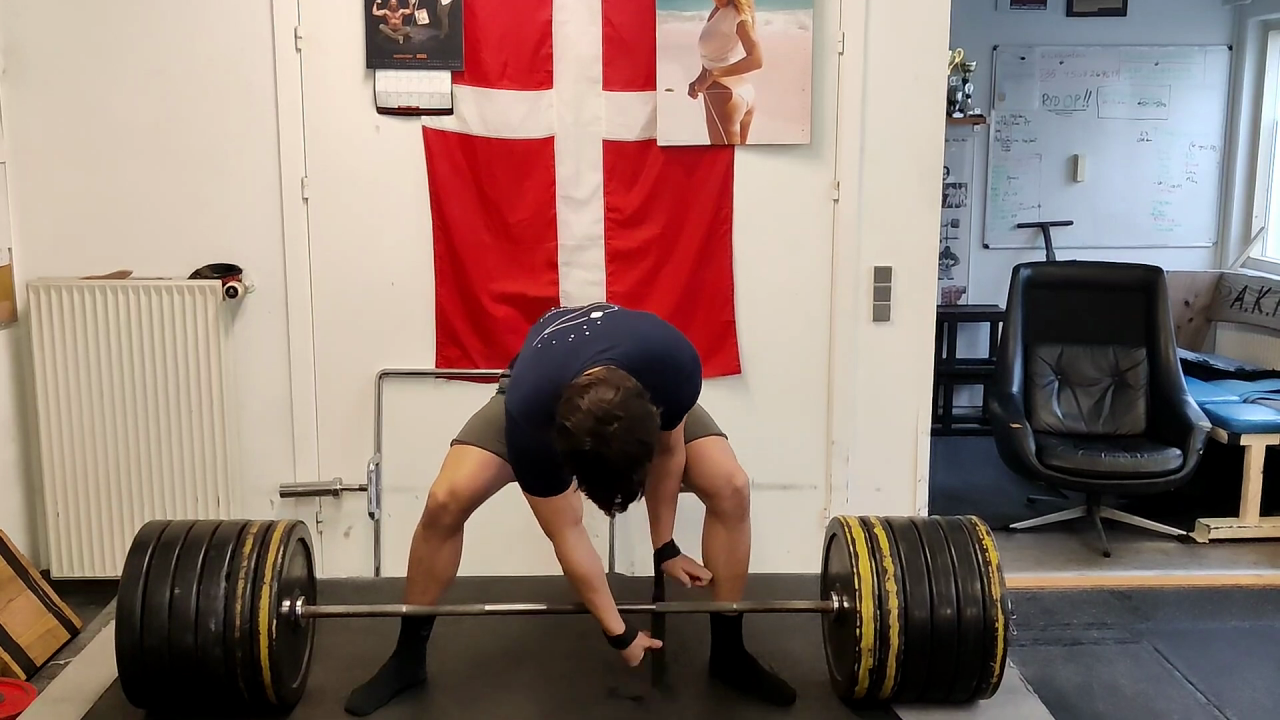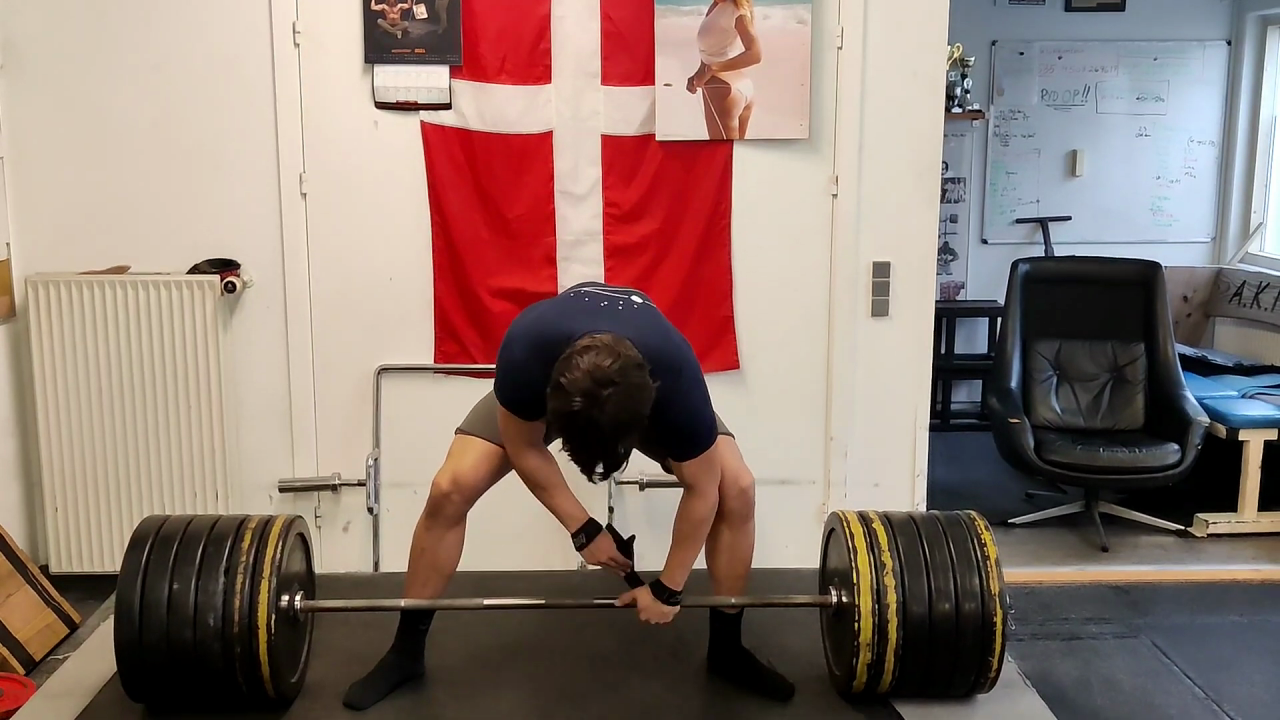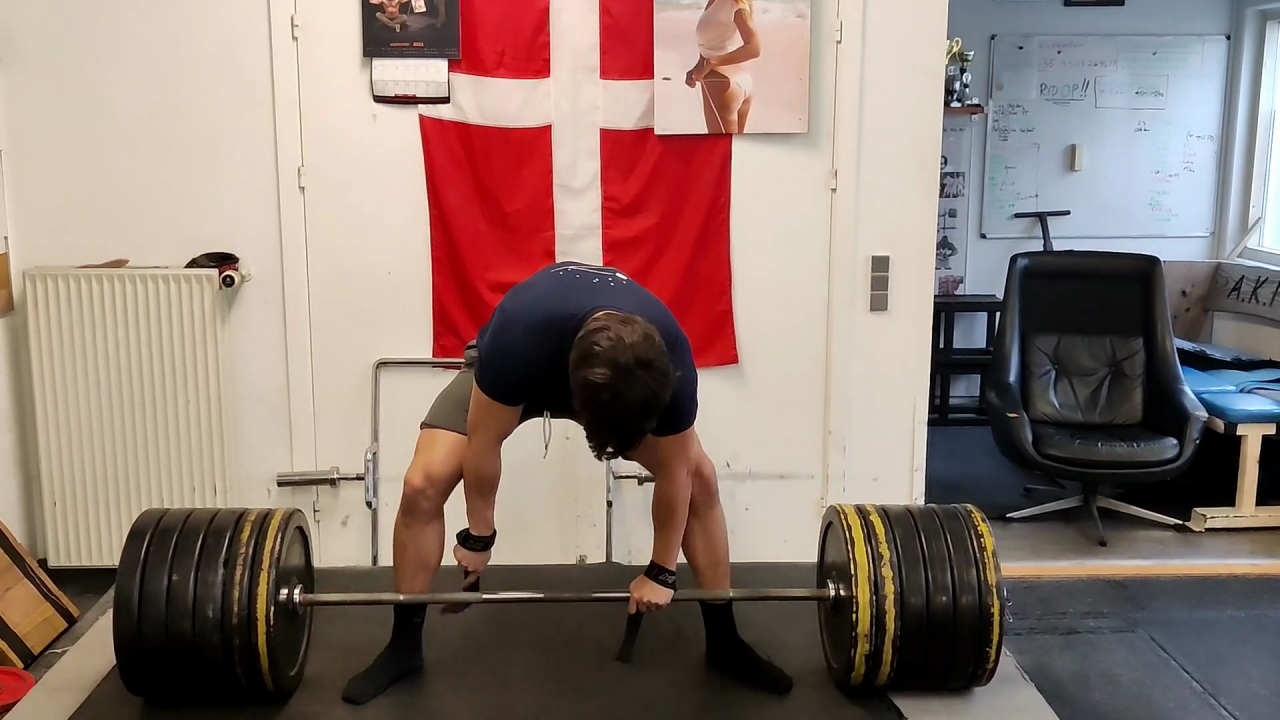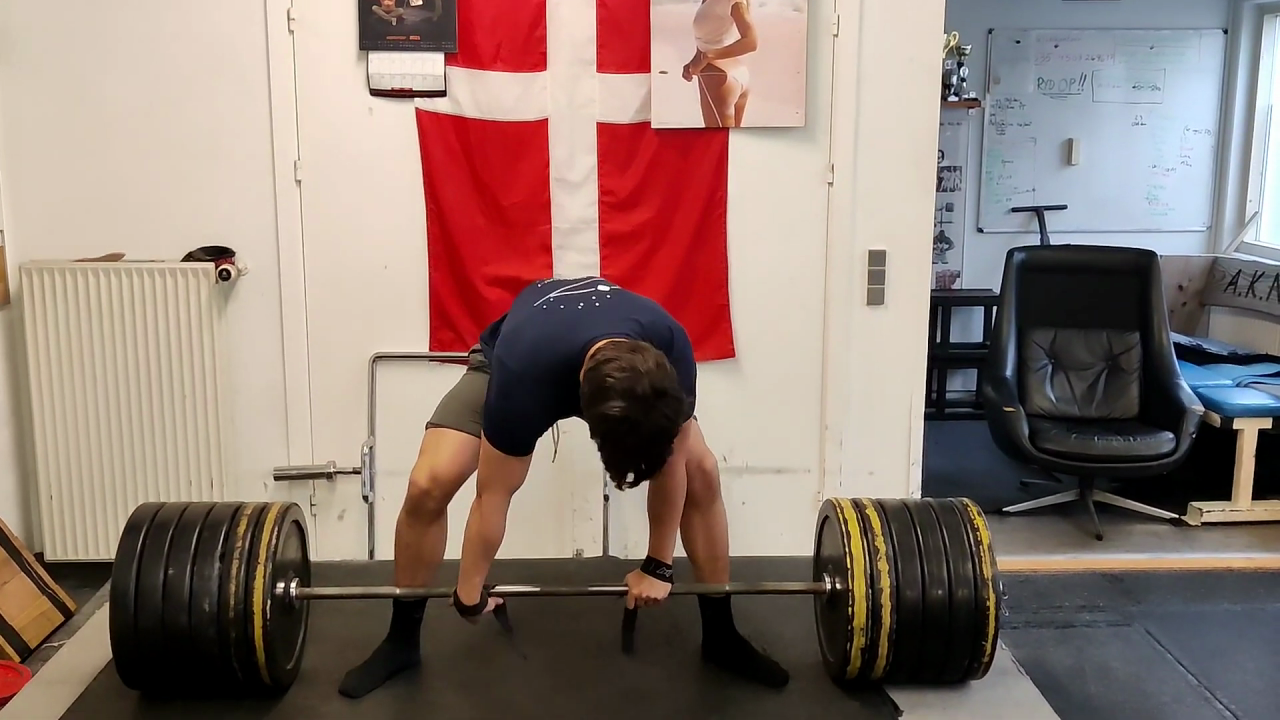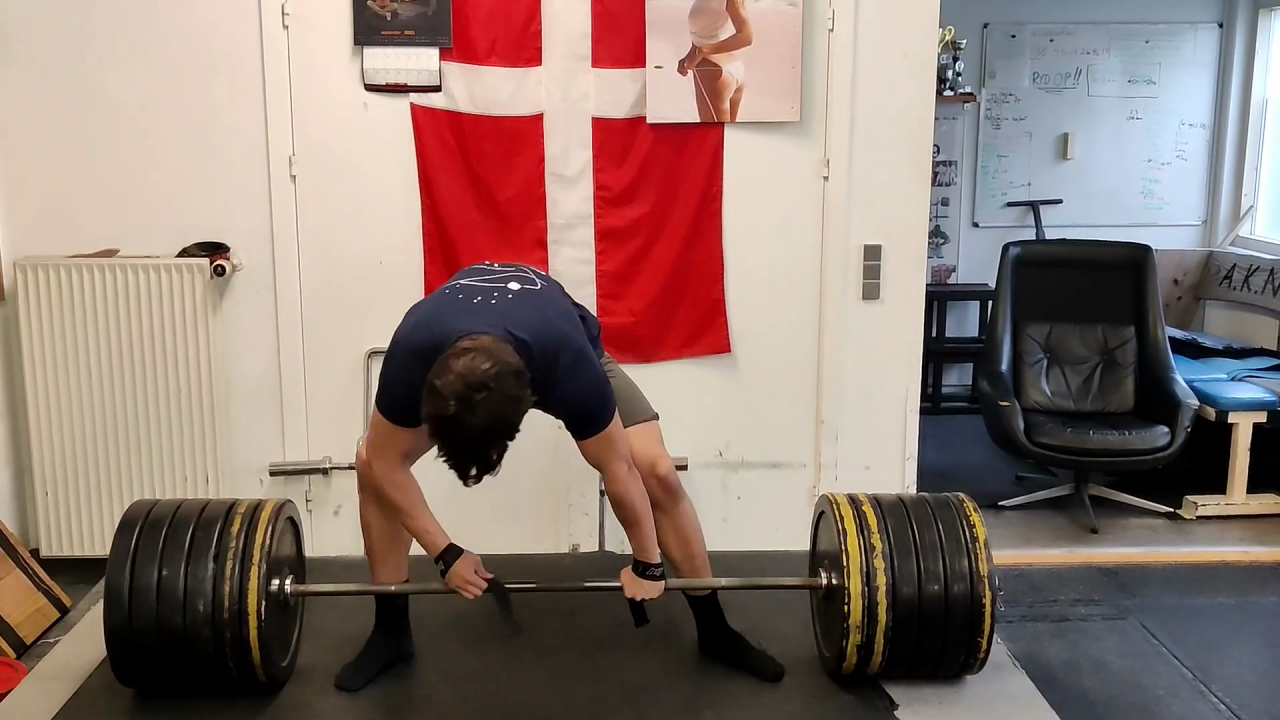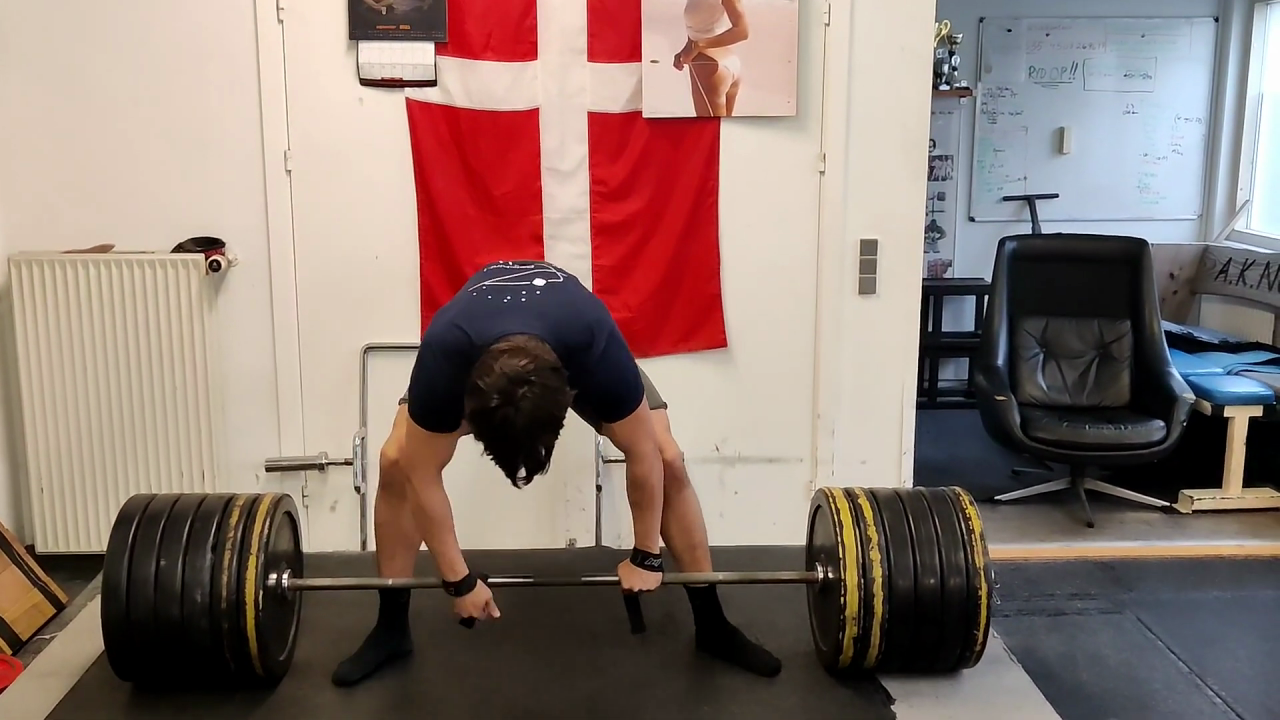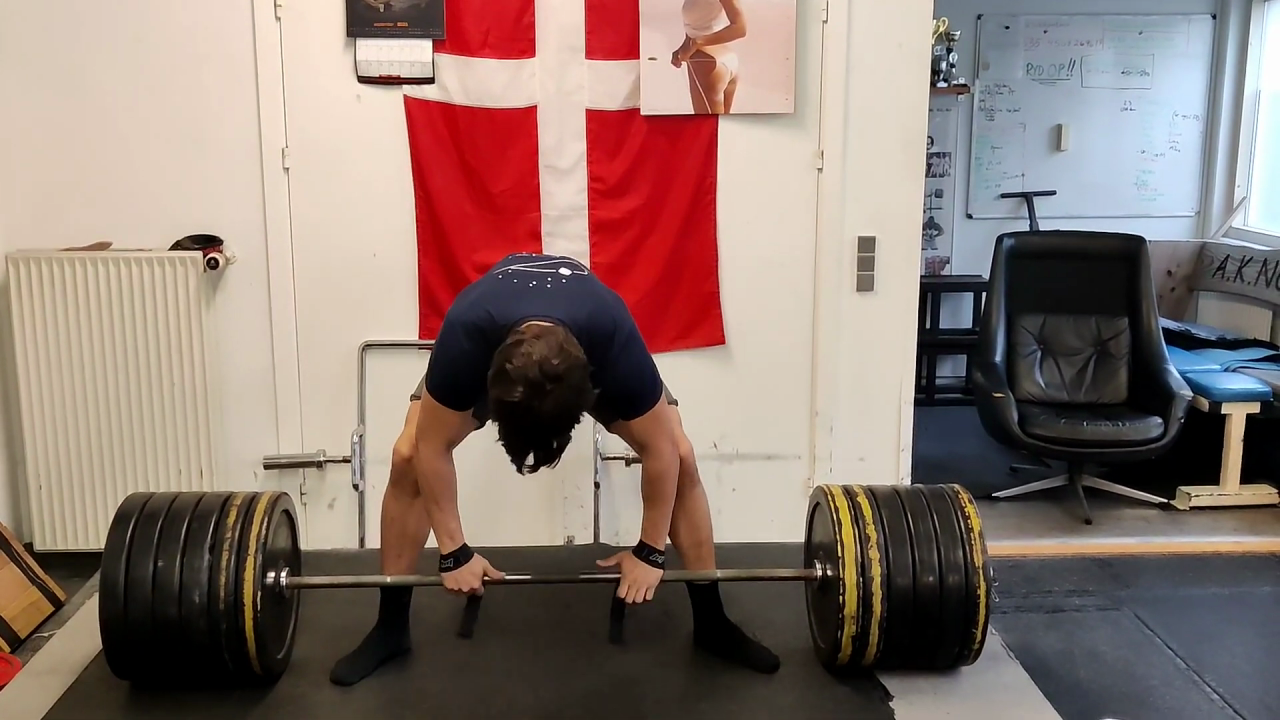
dt=0.7s
person 1, frame 1
left shoulder: (673, 364)
right shoulder: (531, 414)
left elbow: (672, 449)
right elbow: (567, 535)
left wrist: (666, 549)
right wrist: (620, 633)
left hip: (643, 380)
right hip: (540, 388)
left knee: (729, 488)
right knee: (446, 500)
left ankle: (728, 653)
right ankle: (408, 657)
person 1, frame 2
left shoulder: (677, 379)
right shoulder: (527, 349)
left elbow: (702, 491)
right elbow: (526, 450)
left wrist: (668, 588)
right wrist: (585, 531)
left hip: (650, 388)
right hip: (550, 381)
left knee: (736, 489)
right knee: (450, 490)
left ankle: (726, 648)
right ankle: (407, 651)
person 1, frame 3
left shoulder: (669, 362)
right shoulder: (520, 331)
left elbow: (673, 473)
right elbow: (483, 445)
left wrist: (661, 571)
right wrist: (479, 539)
right hip: (511, 370)
left knee: (698, 476)
right knee: (423, 484)
left ankle: (723, 640)
right ankle: (404, 644)
person 1, frame 4
left shoulder: (669, 352)
right shoulder: (523, 376)
left elbow: (671, 465)
right elbow: (493, 498)
left wrist: (658, 566)
right wrist: (469, 596)
right hip: (505, 361)
left knee: (701, 470)
right knee: (428, 484)
left ankle: (720, 636)
right ankle: (402, 640)
person 1, frame 5
left shoulder: (568, 364)
right shoulder: (412, 355)
left elbow: (618, 470)
right elbow: (384, 464)
left wrist: (647, 563)
right wrist: (446, 554)
left hip: (566, 340)
left knee: (655, 471)
right knee: (374, 462)
left ankle: (715, 630)
right ankle: (391, 630)
person 1, frame 6
left shoulder: (597, 350)
right shoulder: (444, 357)
left elbow: (642, 452)
right elbow: (423, 476)
left wrist: (646, 554)
right wrist: (459, 579)
left hip: (573, 338)
right hip: (474, 338)
left knee: (666, 459)
right knee: (397, 461)
left ankle: (712, 625)
right ankle: (391, 628)
person 1, frame 7
left shoulder: (617, 344)
right shoulder: (464, 339)
left elbow: (662, 449)
right elbow: (433, 448)
left wrist: (650, 550)
right wrist: (454, 551)
left hip: (592, 342)
right hip: (490, 337)
left knee: (680, 455)
right knee: (409, 455)
left ankle: (711, 621)
right ankle: (391, 626)
